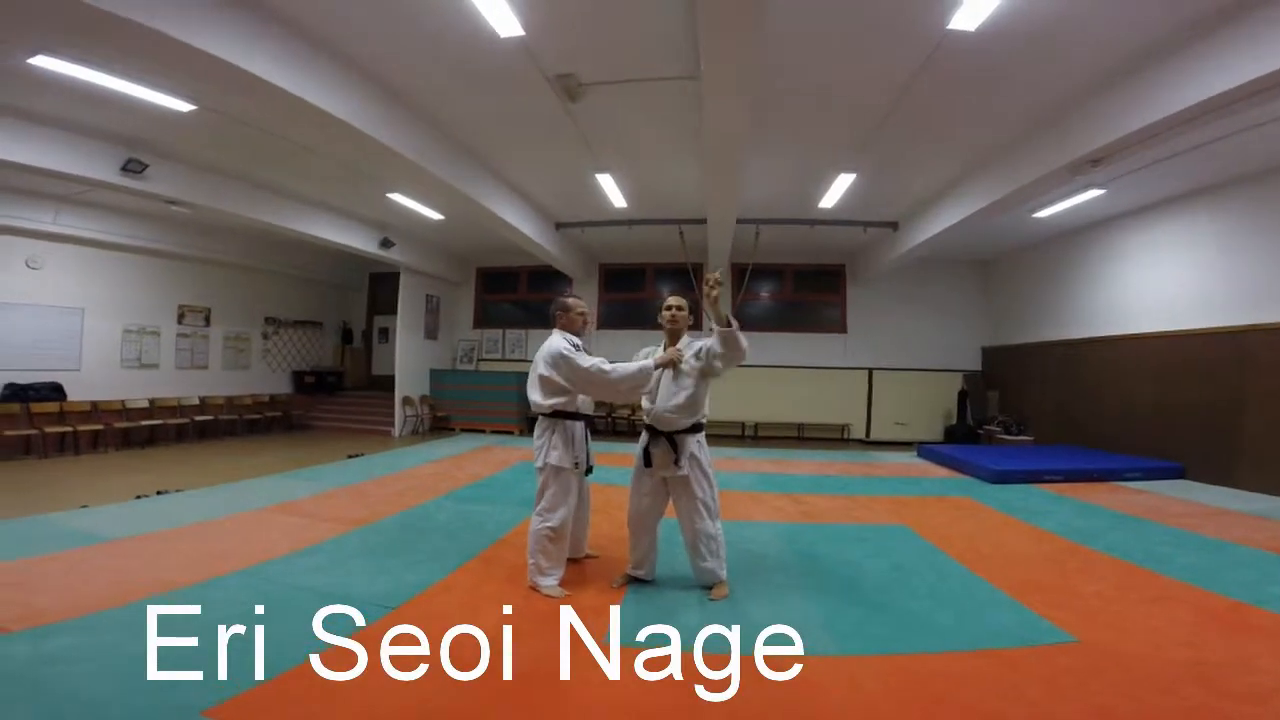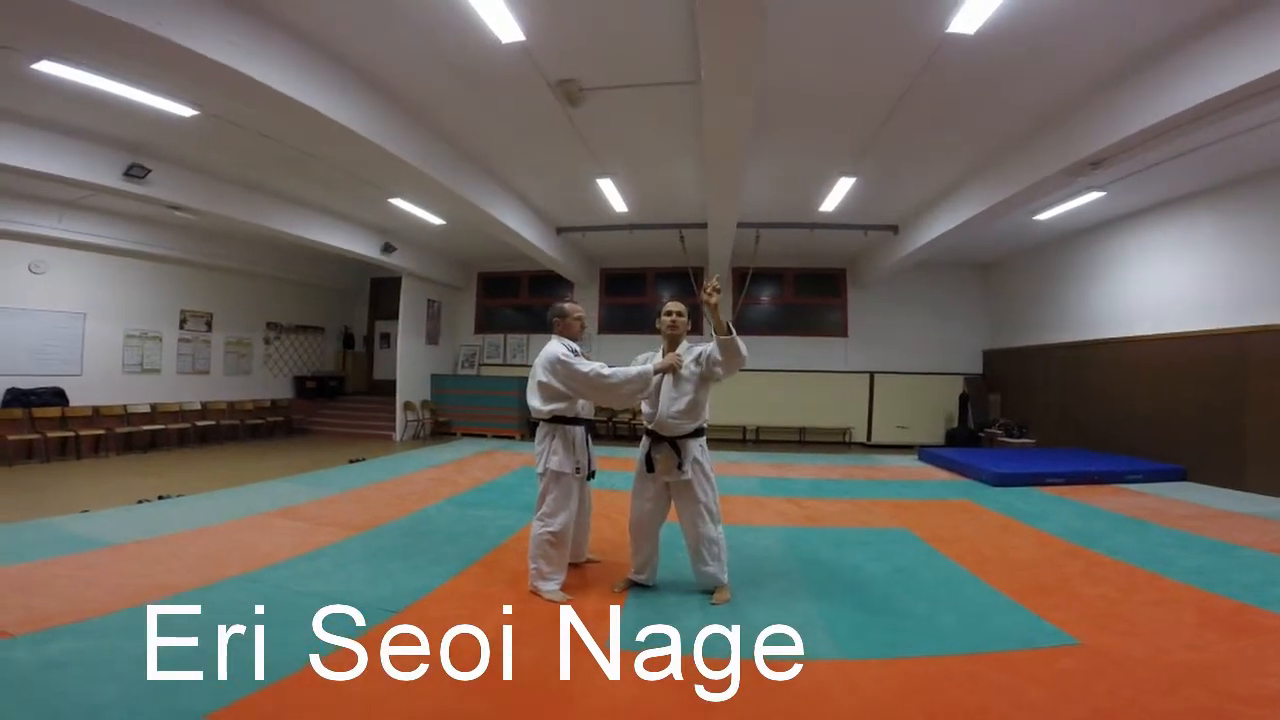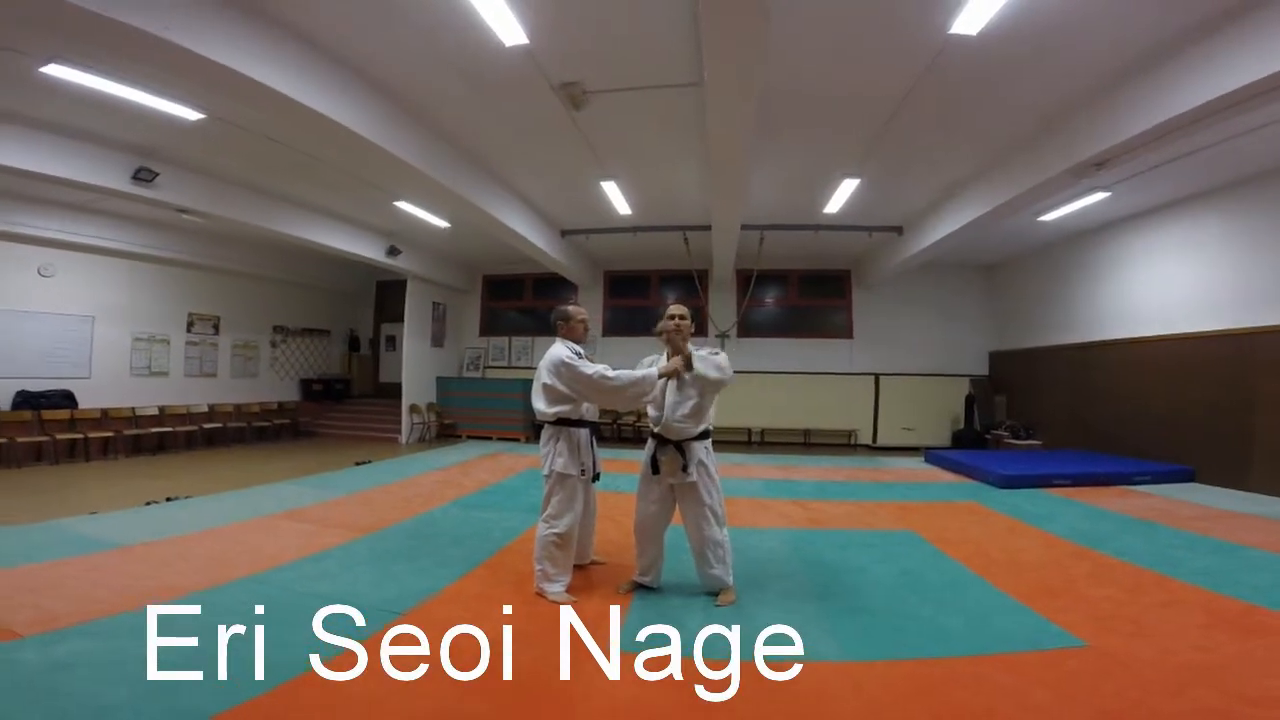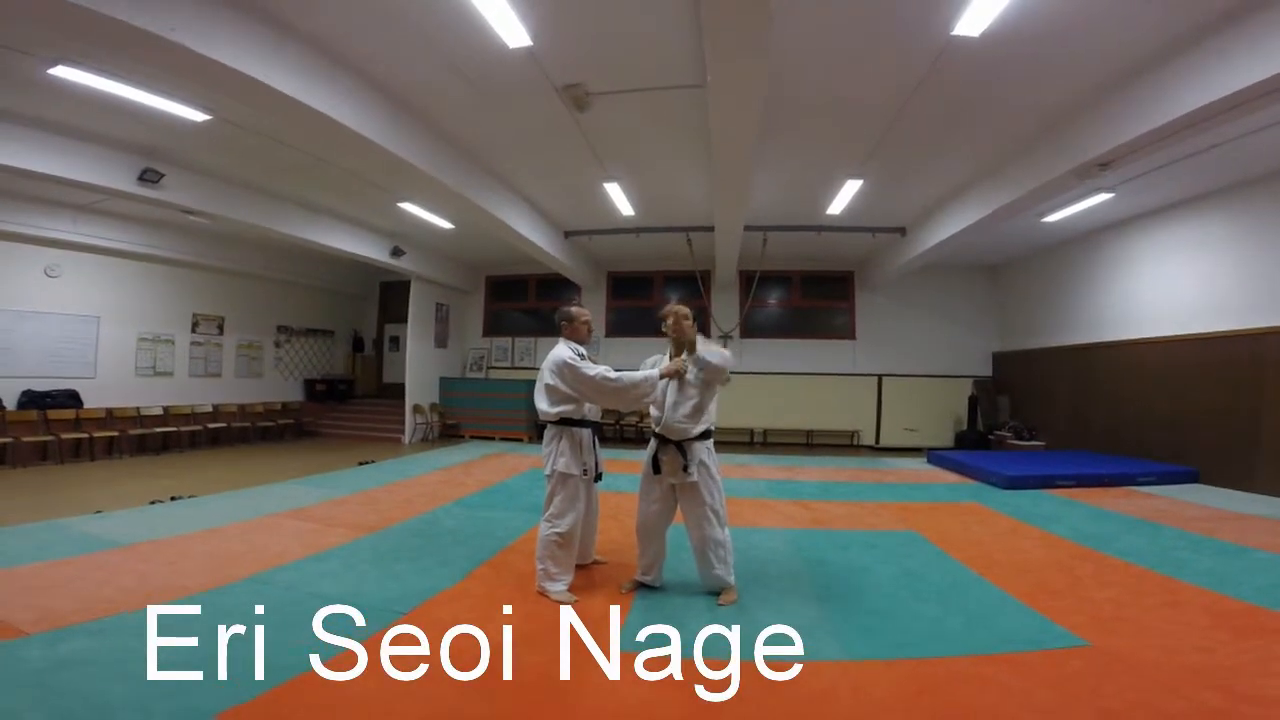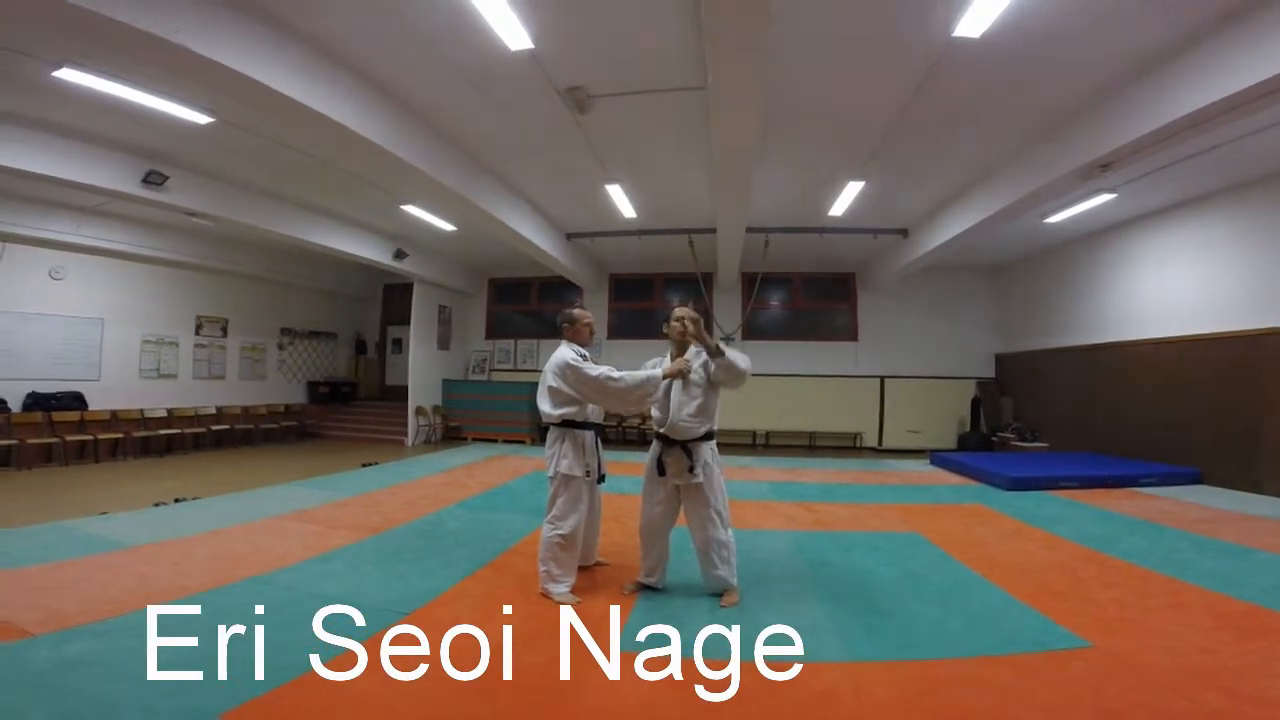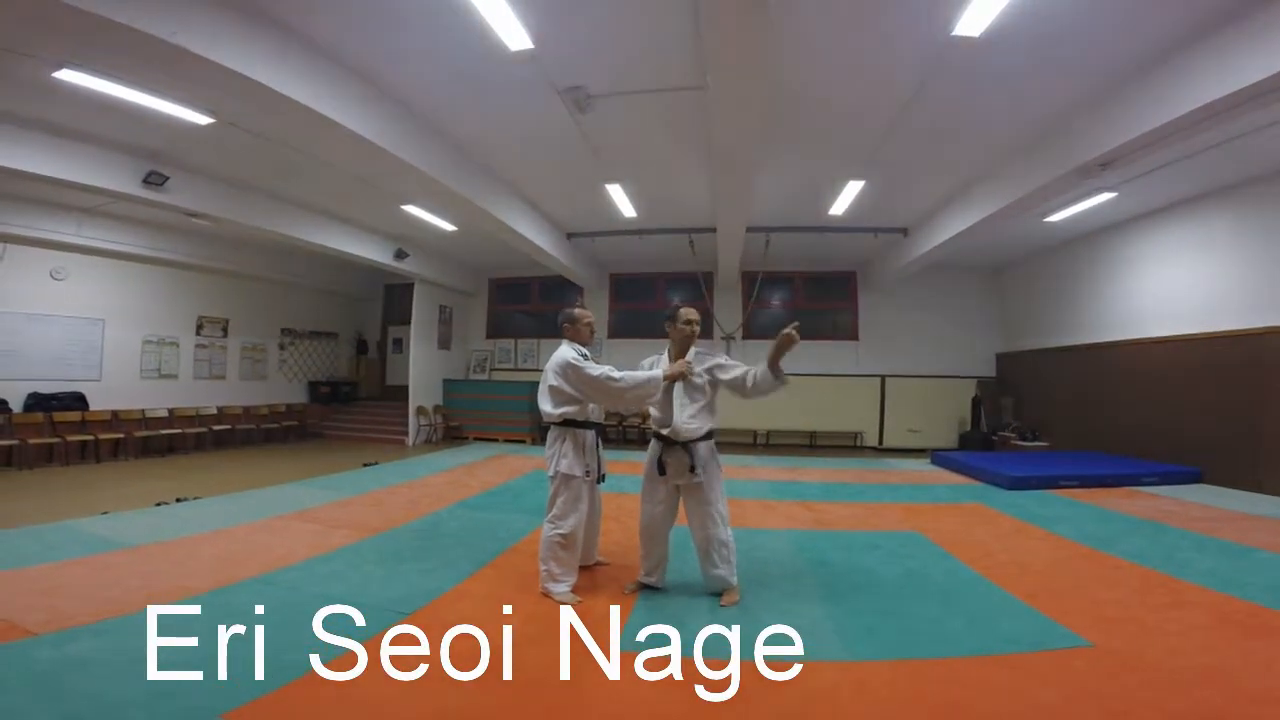
dt=0.3s
person 1, frame 1
left shoulder: (702, 351)
right shoulder: (646, 355)
left elbow: (733, 352)
left wrist: (714, 308)
left hip: (687, 446)
right hip: (651, 445)
left knee: (700, 517)
right knee: (641, 514)
left ankle: (716, 576)
right ankle: (639, 569)
person 1, frame 2
left shoulder: (702, 356)
right shoulder: (644, 361)
left elbow: (734, 358)
left wrist: (714, 314)
left hip: (689, 450)
right hip: (652, 449)
left knee: (702, 521)
right knee: (642, 519)
left ankle: (717, 581)
right ankle: (641, 574)
person 1, frame 3
left shoulder: (708, 357)
right shoulder: (650, 363)
left elbow: (720, 375)
left wrist: (681, 350)
left hip: (694, 452)
right hip: (658, 451)
left knee: (707, 523)
right knee: (647, 520)
left ankle: (722, 582)
right ankle: (645, 576)
person 1, frame 4
left shoulder: (707, 357)
right shoulder: (652, 364)
left elbow: (720, 365)
left wrist: (687, 337)
left hip: (695, 453)
right hip: (660, 451)
left knee: (708, 523)
right knee: (649, 521)
left ankle: (724, 582)
right ankle: (647, 575)
person 1, frame 5
left shoulder: (707, 361)
right shoulder: (653, 366)
left elbow: (740, 371)
left wrist: (706, 341)
left hip: (699, 454)
right hip: (663, 453)
left knee: (711, 524)
right knee: (653, 522)
left ankle: (727, 584)
right ankle: (649, 577)
person 1, frame 6
left shoulder: (712, 363)
right shoulder: (649, 365)
left elbow: (753, 383)
left wrist: (776, 354)
left hip: (699, 454)
right hip: (662, 452)
left knee: (711, 524)
right knee: (653, 521)
left ankle: (726, 582)
right ankle: (650, 576)
person 2, frame 1
left shoulder: (568, 346)
right shoulder: (558, 350)
left elbow: (589, 381)
right elbow: (604, 376)
right wrist: (656, 363)
left hip: (572, 432)
right hip: (558, 435)
left knee: (576, 498)
right knee: (554, 507)
left ankle: (573, 549)
right ankle: (543, 576)
person 2, frame 2
left shoulder: (566, 352)
right shoulder: (557, 356)
left elbow: (590, 385)
right elbow: (603, 379)
right wrist: (656, 368)
left hip: (573, 437)
right hip: (559, 440)
left knee: (578, 503)
right knee: (555, 511)
left ankle: (574, 554)
right ankle: (544, 580)
person 2, frame 3
left shoulder: (571, 355)
right shoulder: (561, 358)
left elbow: (593, 389)
right elbow: (607, 382)
right wrist: (660, 372)
left hip: (578, 439)
right hip: (564, 442)
left knee: (583, 505)
right knee: (561, 514)
left ankle: (579, 555)
right ankle: (549, 582)
person 2, frame 4
left shoulder: (574, 355)
right shoulder: (564, 359)
left elbow: (596, 390)
right elbow: (609, 383)
right wrist: (661, 373)
left hip: (580, 439)
right hip: (566, 442)
left knee: (586, 505)
right knee: (562, 513)
left ankle: (581, 555)
right ankle: (551, 581)
person 2, frame 5
left shoulder: (576, 358)
right shoulder: (567, 361)
left elbow: (600, 392)
right elbow: (613, 383)
left wrist: (637, 407)
right wrist: (664, 373)
left hip: (583, 441)
right hip: (569, 444)
left knee: (588, 506)
right knee: (565, 515)
left ankle: (584, 557)
right ankle: (554, 582)
person 2, frame 6
left shoulder: (576, 357)
right shoulder: (568, 360)
left elbow: (601, 391)
right elbow: (614, 383)
right wrist: (665, 374)
left hip: (583, 440)
right hip: (570, 443)
left knee: (588, 506)
right knee: (566, 514)
left ankle: (584, 556)
right ankle: (555, 582)
